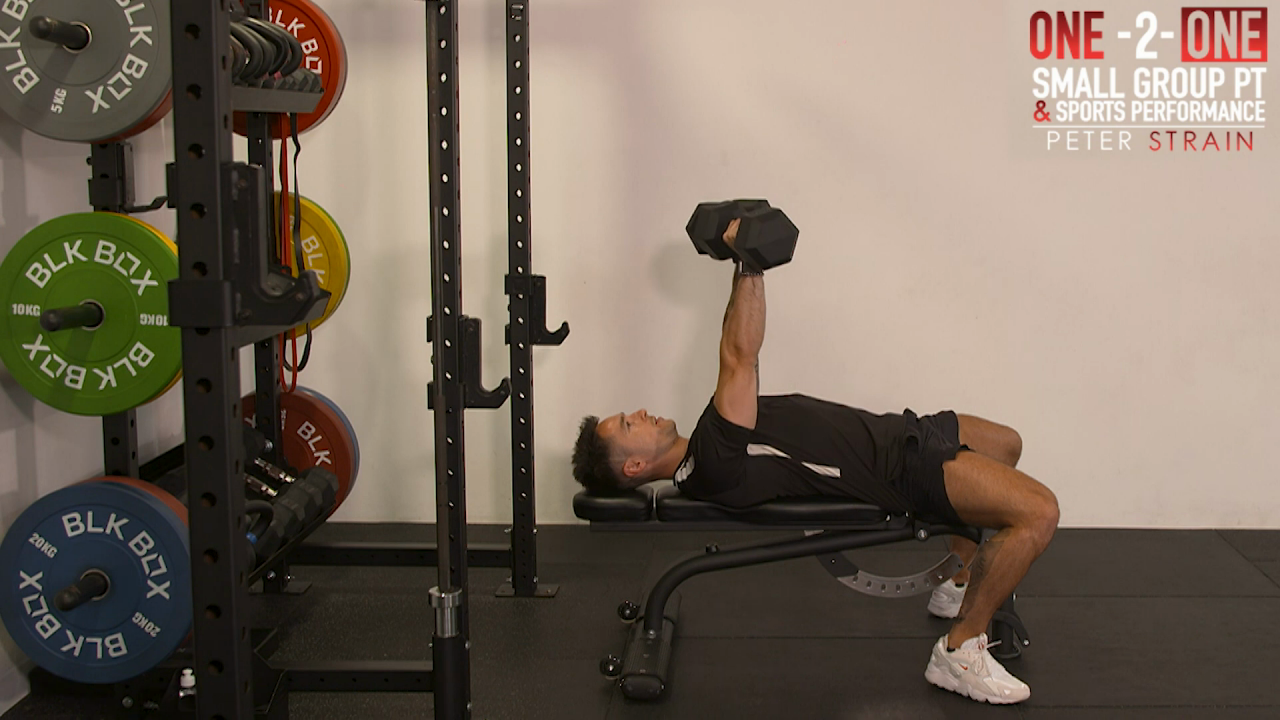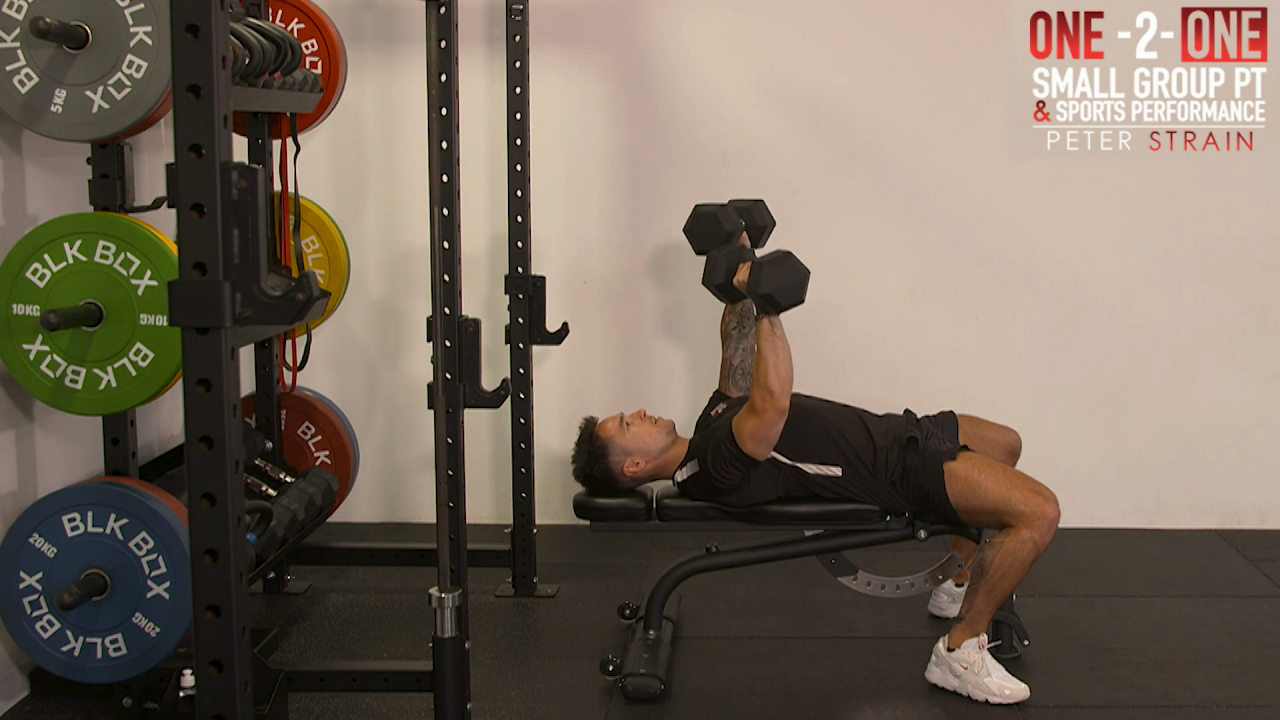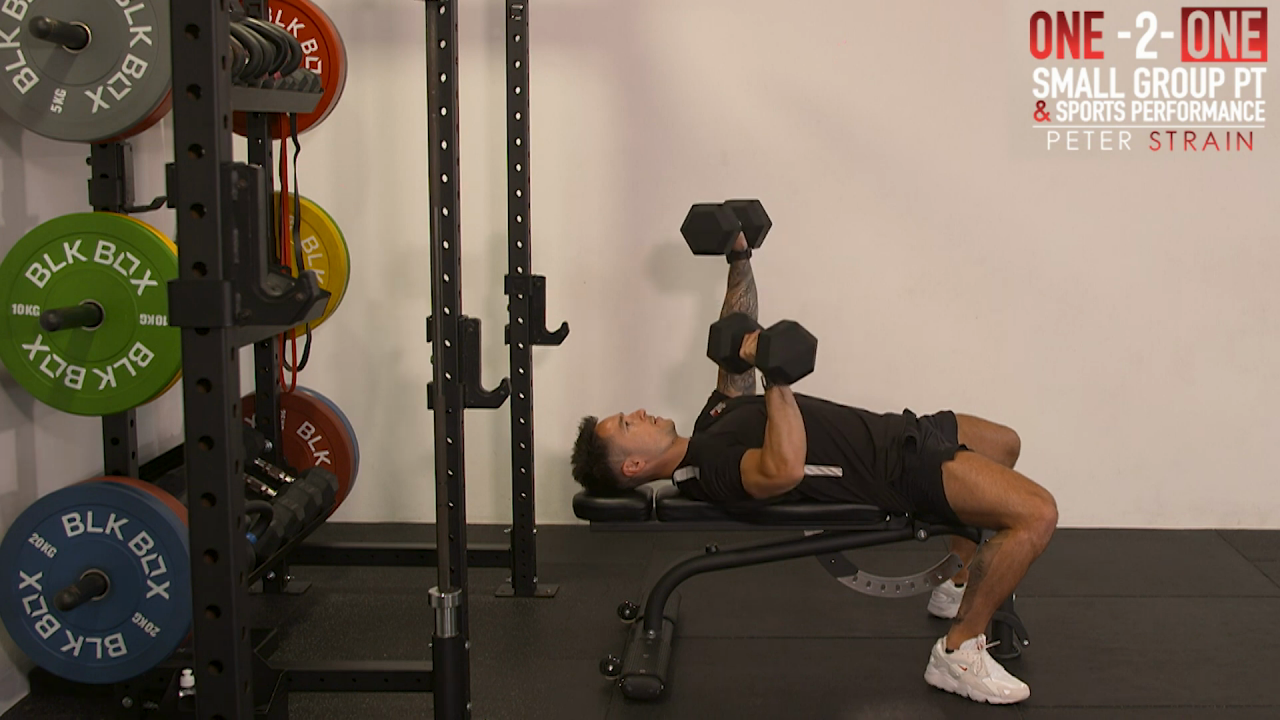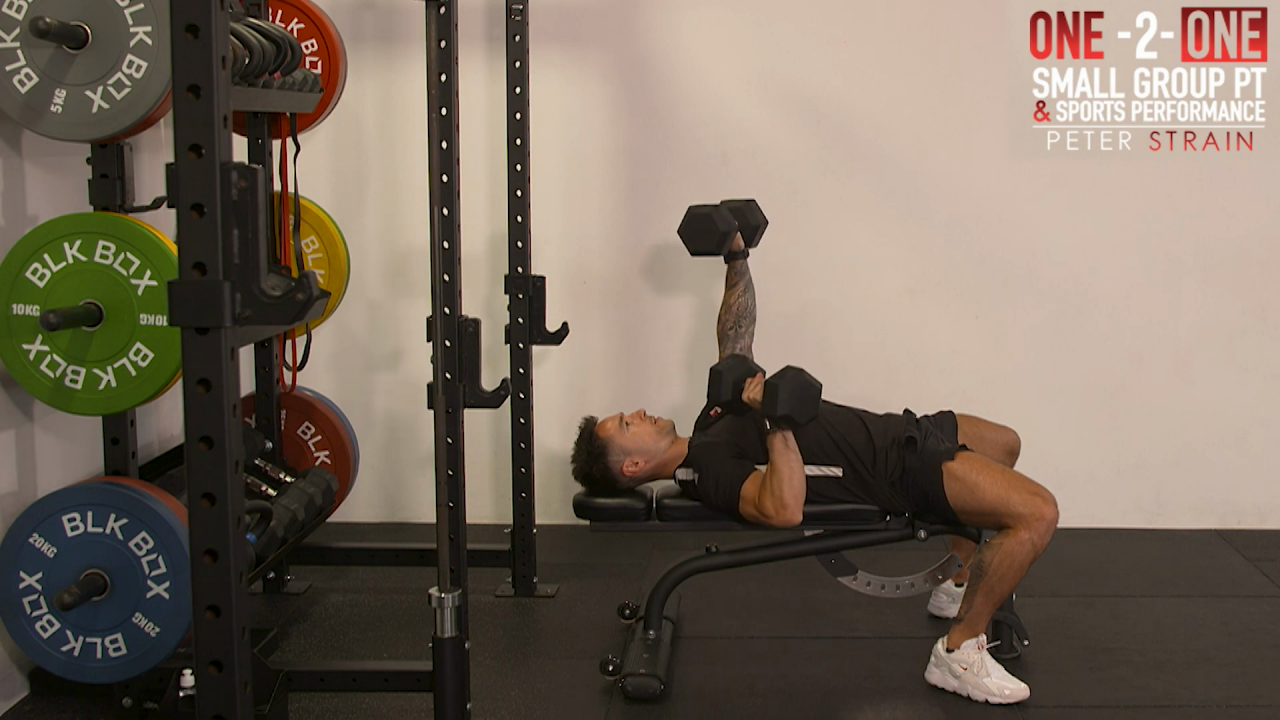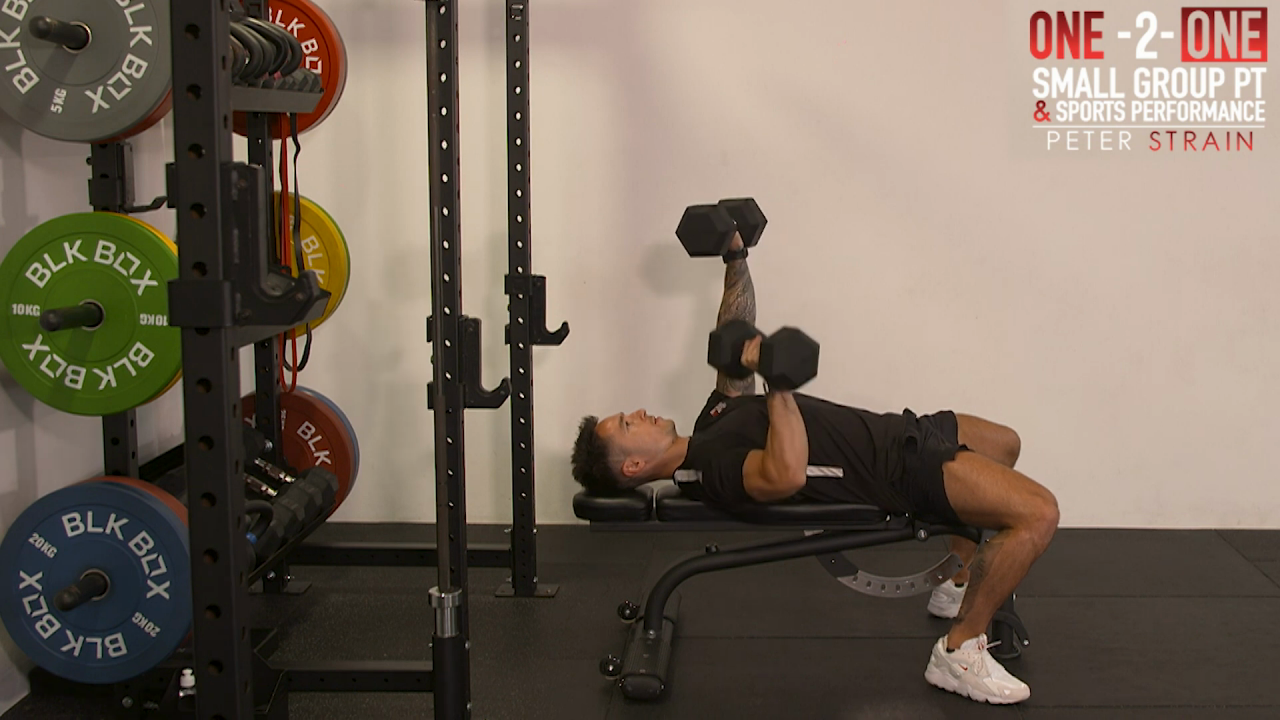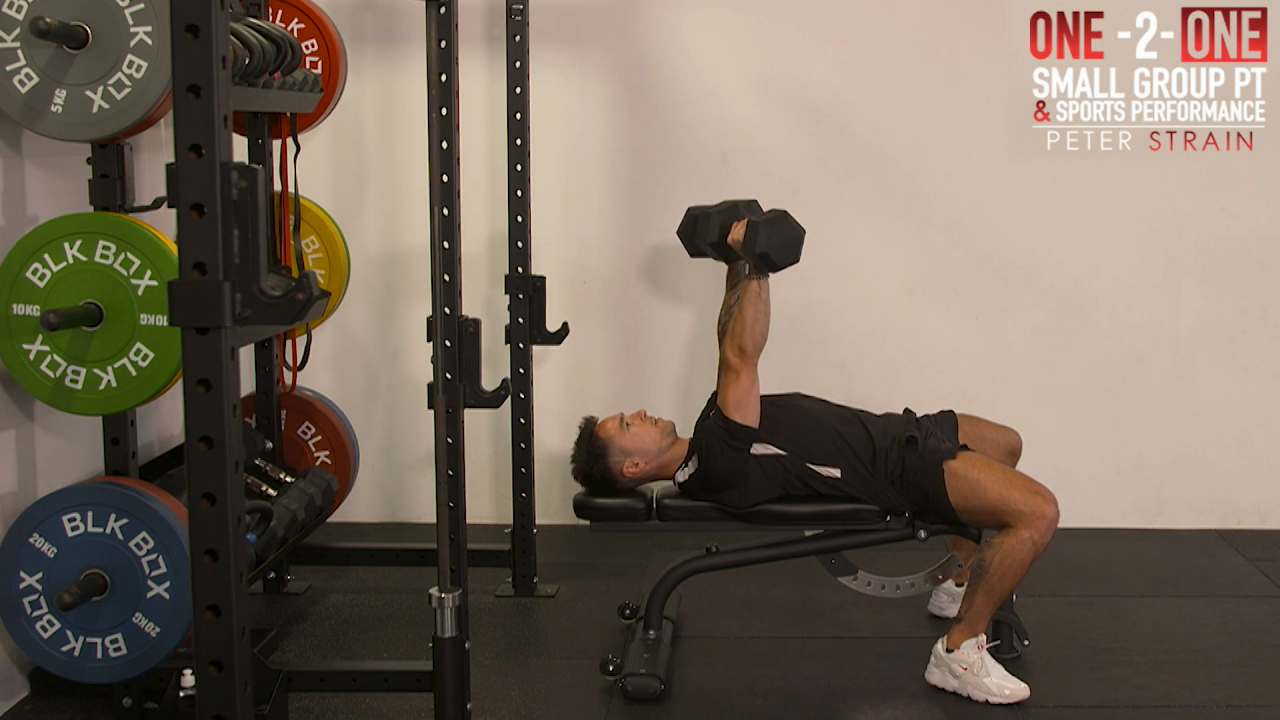
dt=0.7s
person 1, frame 1
left shoulder: (712, 433)
right shoulder: (711, 468)
left elbow: (736, 350)
right elbow: (739, 358)
left wrist: (743, 262)
right wrist: (751, 266)
right hip: (900, 470)
left knee: (1005, 444)
right knee: (1038, 511)
left ankle: (964, 586)
right ankle: (959, 653)
person 1, frame 2
left shoulder: (713, 423)
right shoulder: (712, 467)
left elbow: (736, 345)
right elbow: (773, 401)
left wrist: (740, 257)
right hip: (901, 470)
left knee: (1005, 444)
right knee: (1038, 512)
left ankle: (964, 586)
right ankle: (961, 653)
person 1, frame 3
left shoulder: (712, 423)
right shoulder: (708, 468)
left elbow: (738, 336)
right elbow: (786, 468)
left wrist: (739, 258)
right wrist: (774, 373)
right hip: (900, 470)
left knee: (1004, 444)
right knee: (1036, 513)
left ankle: (961, 588)
right ankle: (959, 654)
person 1, frame 4
left shoulder: (714, 422)
right shoulder: (709, 468)
left elbow: (735, 340)
right elbow: (785, 509)
left wrist: (736, 258)
right wrist: (775, 415)
right hip: (903, 470)
left knee: (1004, 443)
right knee: (1037, 512)
left ankle: (962, 587)
right ankle: (960, 654)
person 1, frame 5
left shoulder: (713, 422)
right shoulder: (711, 468)
right elbow: (789, 472)
left wrist: (735, 257)
right hip: (900, 471)
left knee: (1004, 443)
right knee: (1037, 512)
left ankle: (962, 587)
right ankle: (960, 653)
person 1, frame 6
left shoulder: (713, 424)
right shoulder: (713, 465)
left elbow: (733, 346)
right elbow: (744, 357)
left wrist: (738, 264)
right wrist: (757, 266)
right hip: (901, 470)
left knee: (1006, 444)
right knee: (1037, 511)
left ankle: (965, 585)
right ankle: (959, 654)
